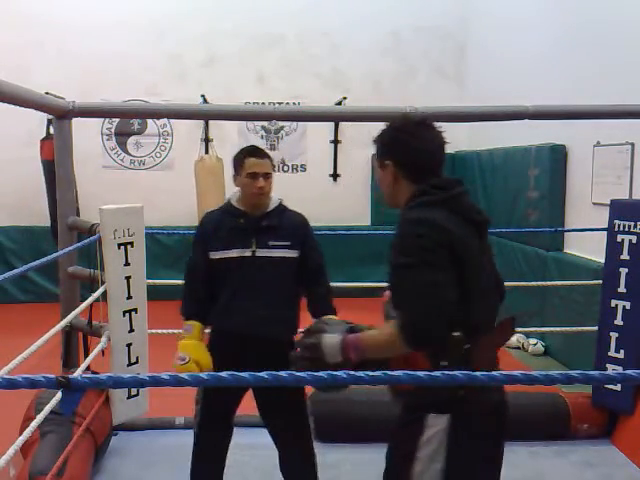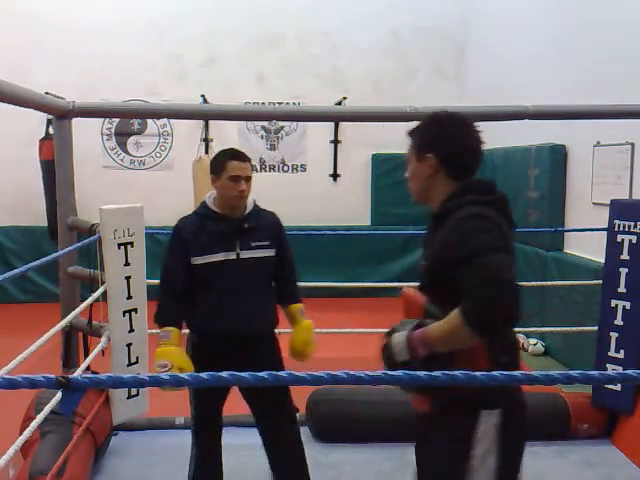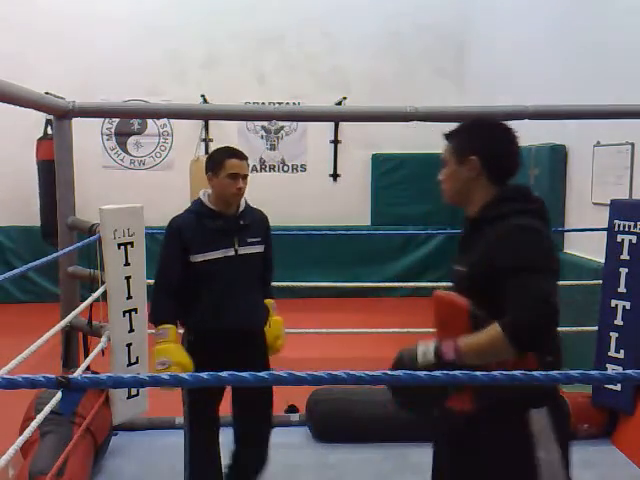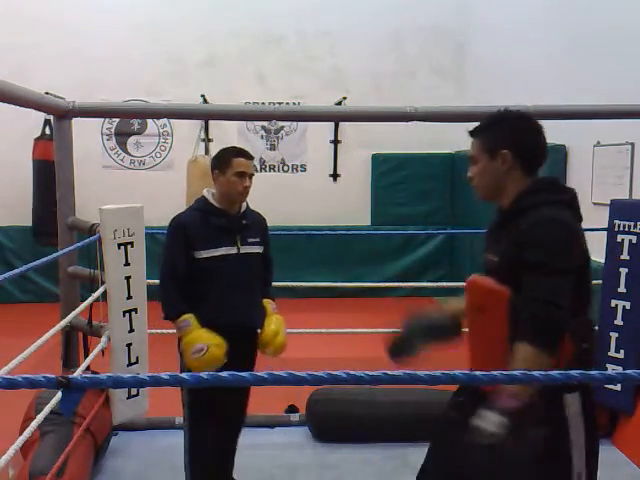
dt=0.2s
person 1, frame 1
left shoulder: (422, 228)
right shoulder: (462, 222)
left elbow: (424, 326)
right elbow: (491, 293)
left wrist: (342, 346)
left hip: (445, 411)
right hip: (477, 401)
person 1, frame 2
left shoulder: (472, 226)
right shoulder: (458, 221)
left elbow: (491, 308)
left wrist: (412, 343)
left hip: (479, 413)
right hip: (454, 405)
person 1, frame 3
left shoulder: (519, 235)
right shoulder: (480, 228)
left elbow: (530, 325)
left wrist: (440, 353)
left hip: (520, 418)
right hip: (469, 409)
person 1, frame 4
left shoulder: (552, 227)
right shoulder: (509, 220)
left elbow: (545, 328)
left wrist: (503, 412)
right wrist: (442, 318)
left hip: (548, 399)
right hip: (495, 389)
person 2, frame 1
left shoulder: (295, 224)
right shoulder: (213, 225)
left elbow: (316, 282)
right elbow: (196, 287)
right wrist: (191, 339)
left hip: (279, 347)
right hip: (225, 345)
left knee: (293, 431)
right knee: (210, 428)
person 2, frame 2
left shoulder: (269, 223)
right shoulder: (189, 229)
left elbow: (285, 278)
right elbow: (172, 291)
left wrist: (301, 322)
right wrist: (169, 343)
left hip: (261, 343)
right hip: (208, 344)
left knee: (281, 422)
right knee: (206, 428)
person 2, frame 3
left shoulder: (257, 221)
right shoulder: (183, 226)
right elbow: (165, 289)
left wrist: (273, 317)
right wrist: (167, 340)
left hip: (251, 338)
right hip: (203, 342)
left knee: (257, 420)
right knee: (201, 424)
person 2, frame 4
left shoulder: (257, 223)
right shoulder: (187, 223)
right elbow: (170, 285)
left wrist: (271, 315)
right wrist: (190, 331)
left hip: (245, 336)
right hip: (205, 340)
left knee: (233, 416)
right knee: (202, 421)
